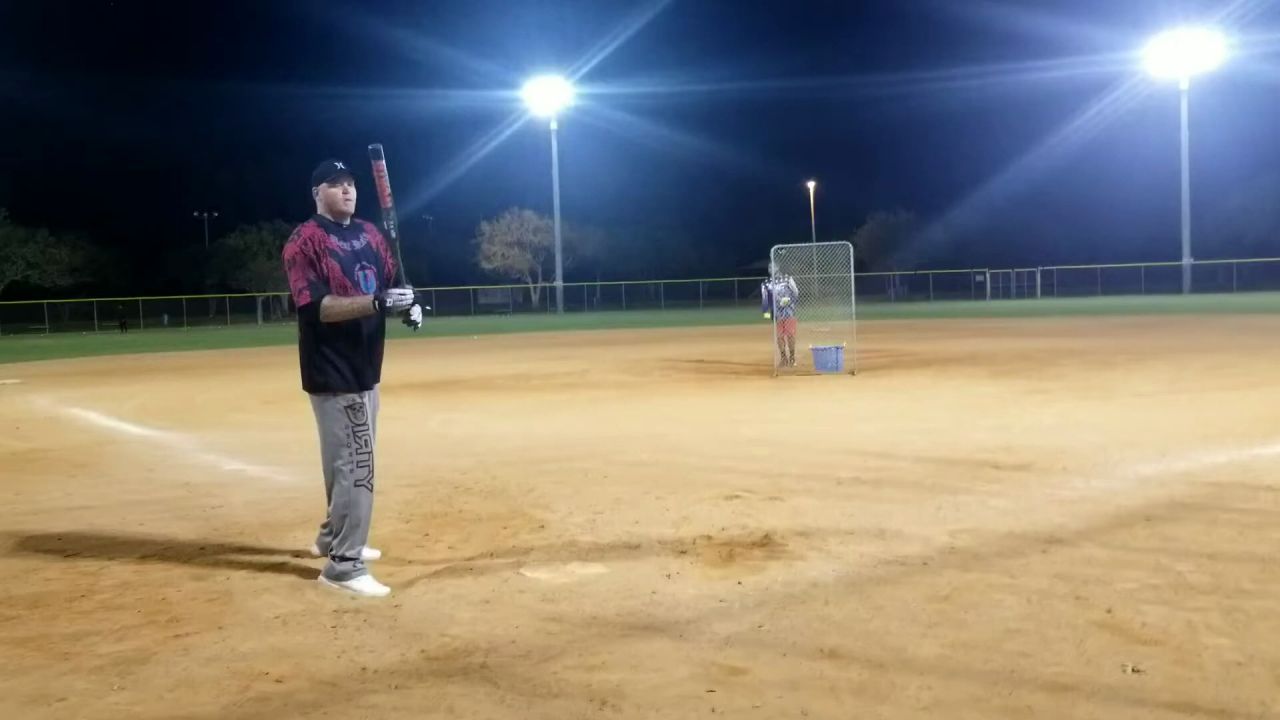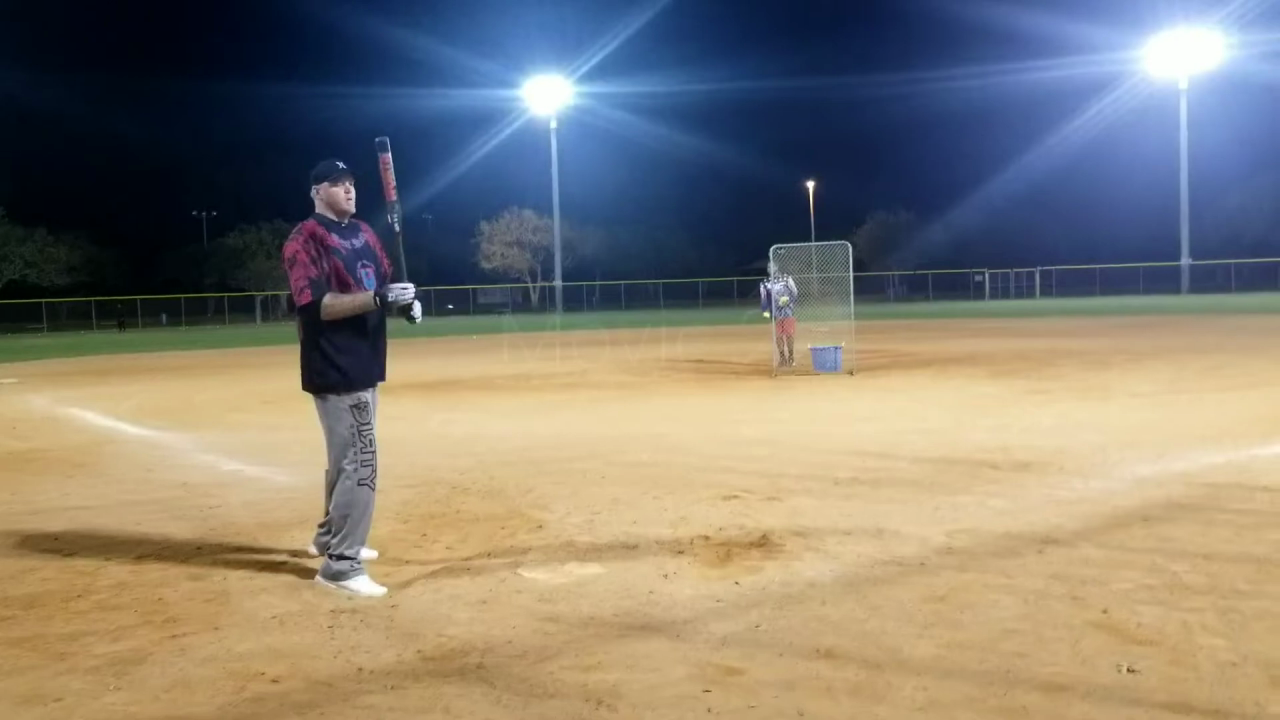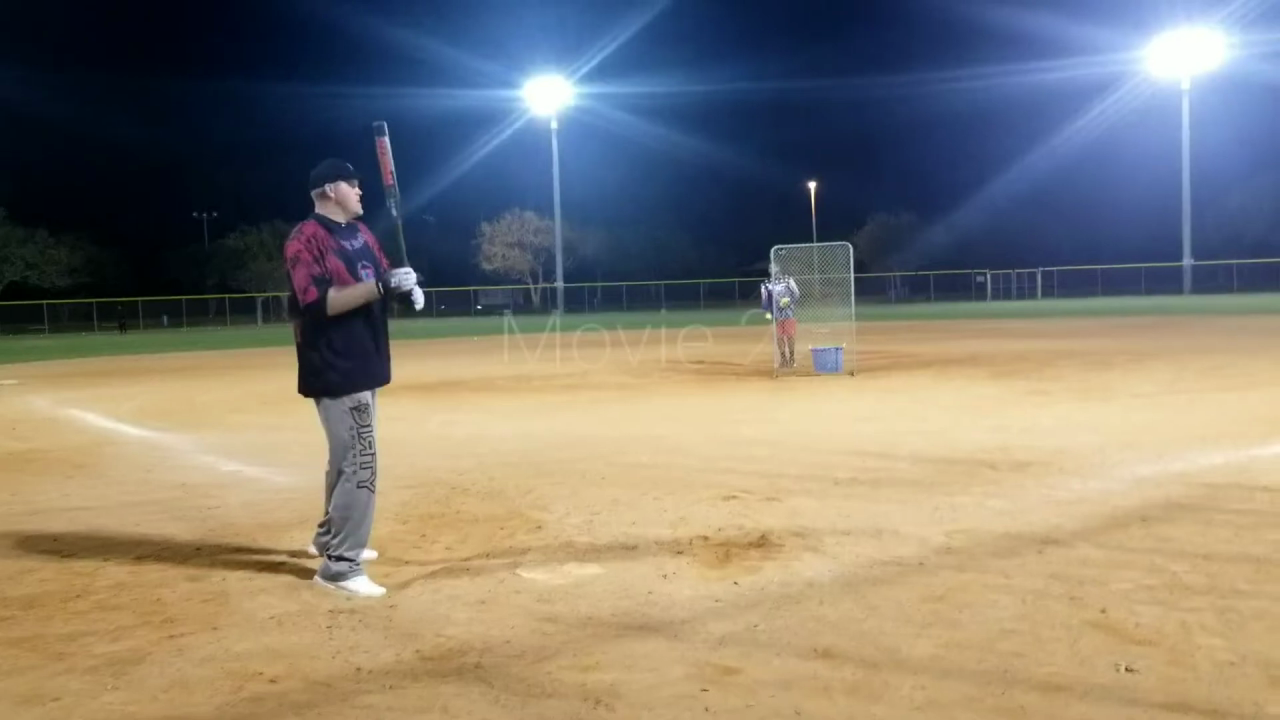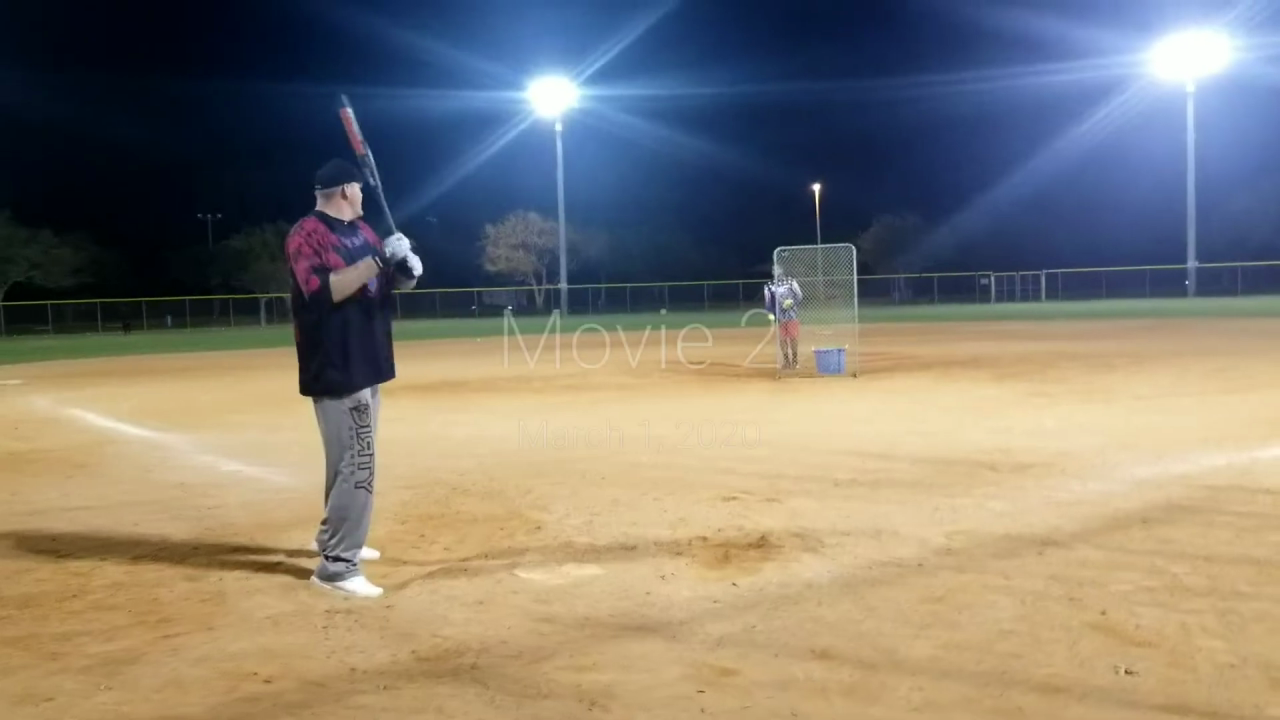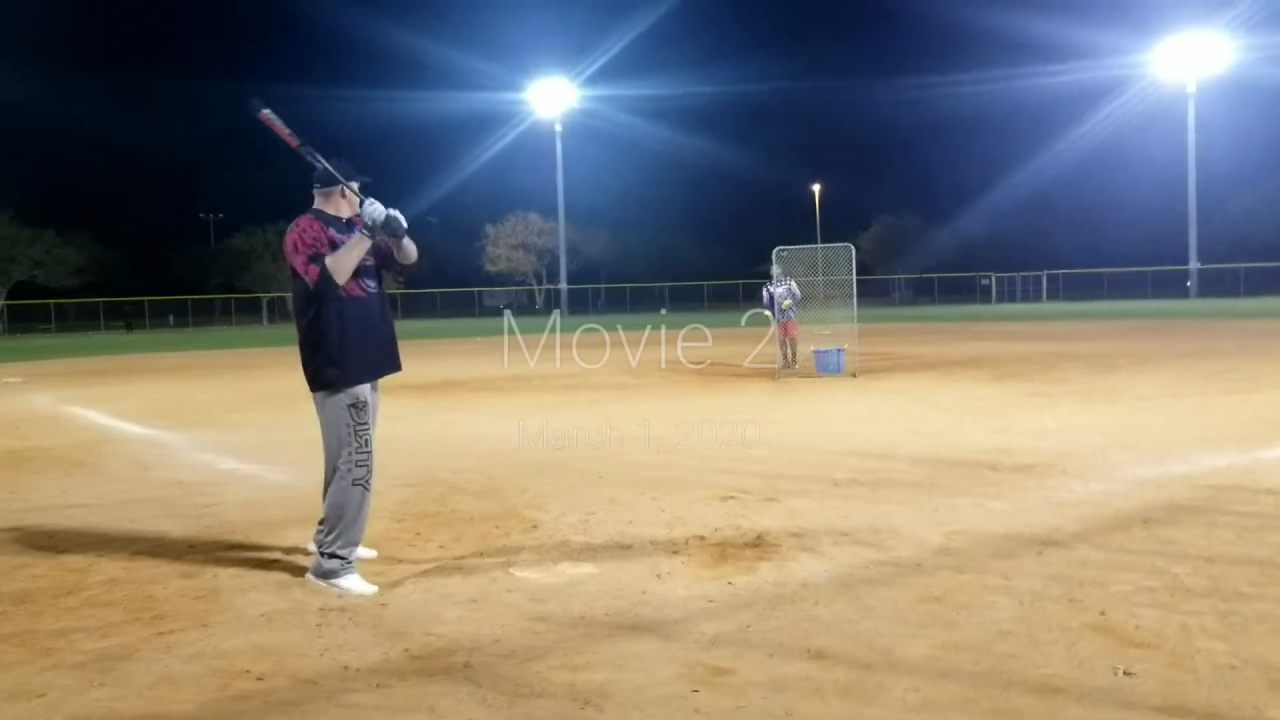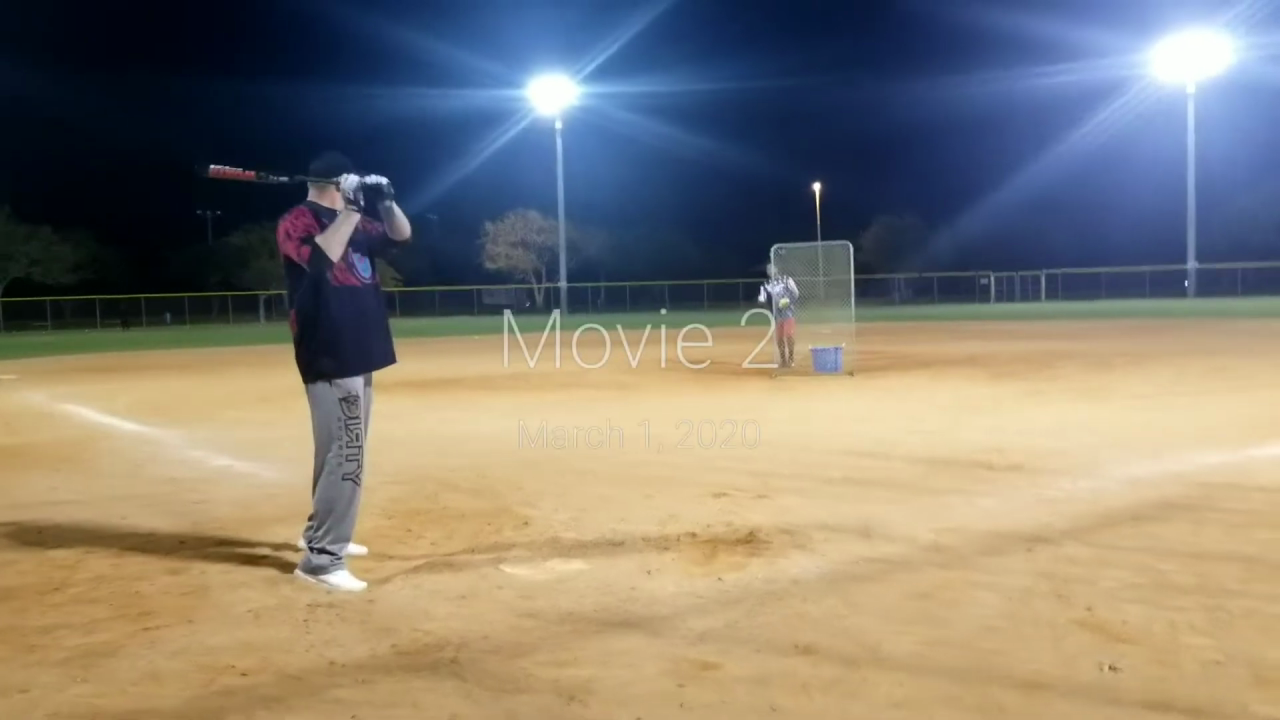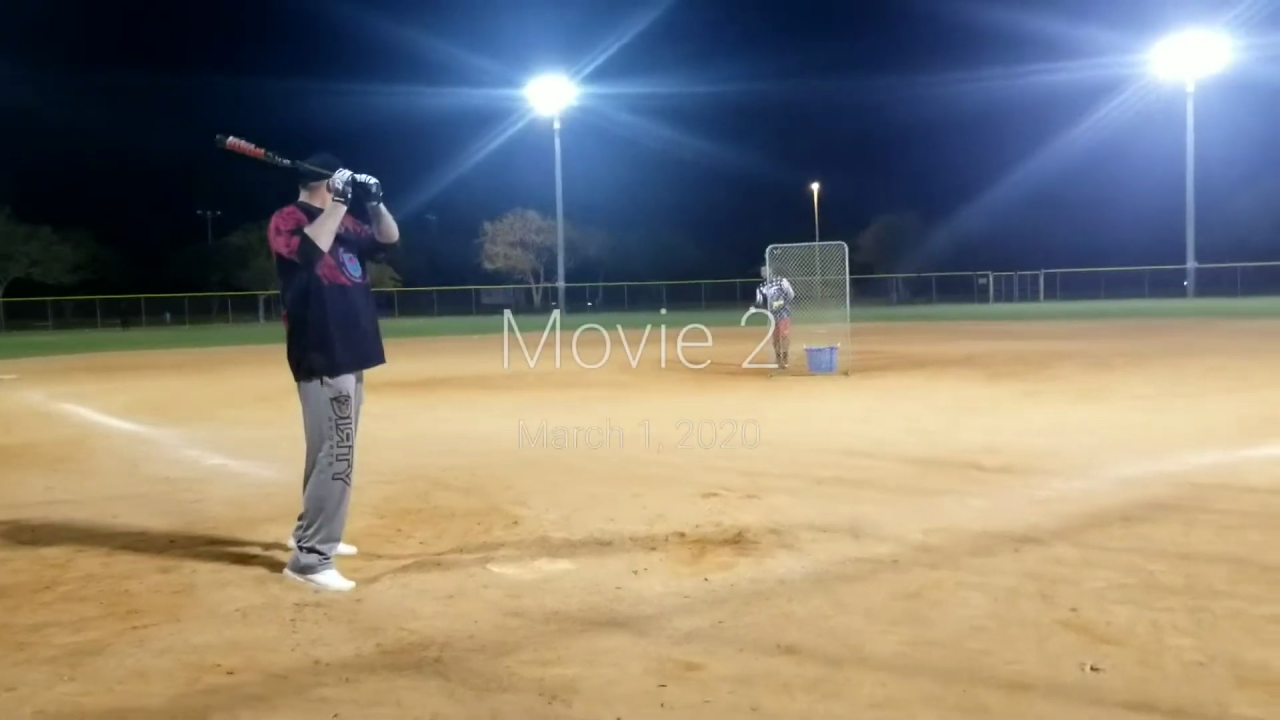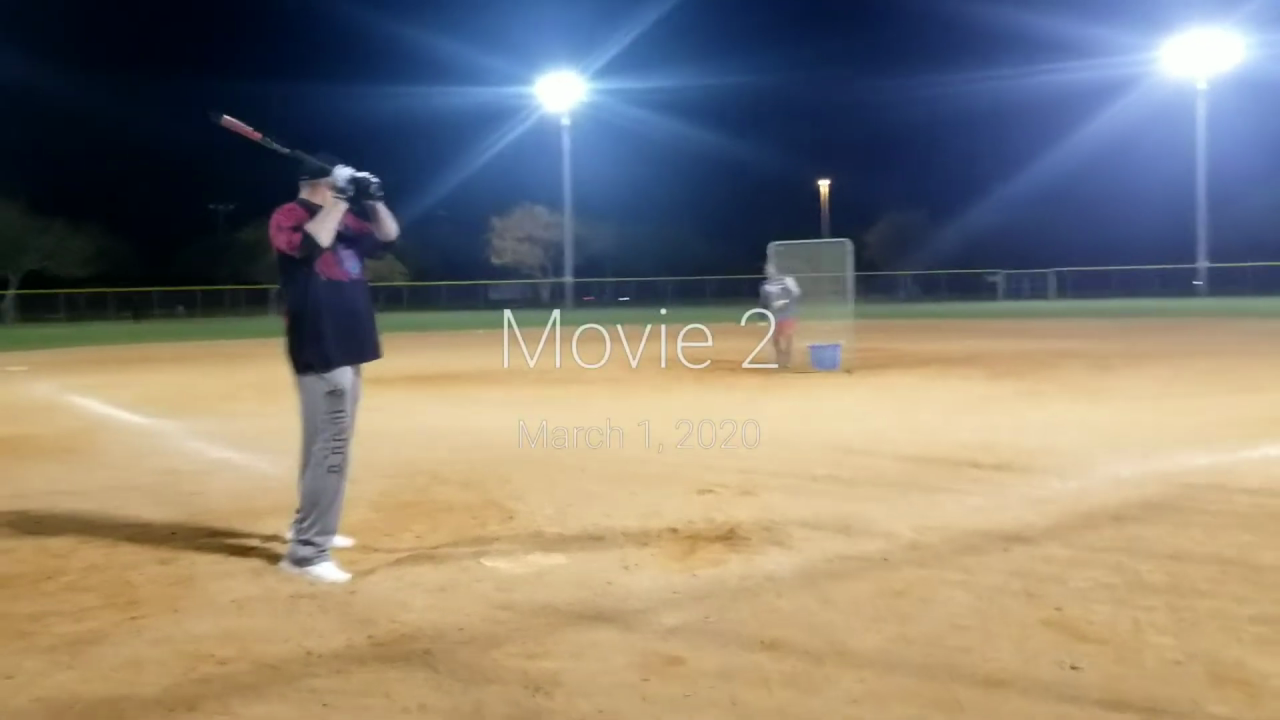
dt=0.2s
person 1, frame 1
left shoulder: (370, 233)
right shoulder: (305, 242)
left elbow: (390, 280)
right elbow: (317, 307)
left wrist: (405, 303)
right wrist: (377, 302)
left hip: (366, 366)
right hip: (333, 372)
left knee: (351, 459)
right knee: (354, 464)
left ankle: (335, 536)
right ankle: (343, 565)
person 1, frame 2
left shoulder: (364, 233)
right shoulder: (305, 240)
left elbow: (383, 281)
right elbow: (317, 306)
left wrist: (403, 298)
right wrist: (378, 298)
left hip: (364, 364)
right hip: (335, 369)
left knee: (347, 458)
right knee: (360, 462)
left ankle: (331, 537)
right ankle: (340, 564)
person 1, frame 3
left shoulder: (361, 234)
right shoulder: (306, 239)
left elbow: (379, 286)
right elbow: (320, 303)
left wrist: (403, 287)
right wrist: (380, 283)
left hip: (364, 364)
right hip: (334, 370)
left knee: (348, 459)
right knee: (360, 464)
left ankle: (331, 536)
right ankle: (340, 566)
person 1, frame 4
left shoulder: (363, 232)
right shoulder: (307, 234)
left elbow: (394, 283)
right elbow: (326, 291)
left wrist: (405, 264)
right wrist: (379, 256)
left hip: (367, 363)
right hip: (335, 368)
left knee: (351, 460)
right knee: (356, 464)
left ankle: (334, 536)
right ankle: (337, 565)
person 1, frame 5
left shoulder: (358, 230)
right shoulder: (304, 230)
left elbow: (406, 258)
right elbow: (327, 278)
left wrist: (396, 228)
right wrist: (366, 231)
left hip: (366, 359)
right hip: (336, 364)
left knee: (350, 457)
right knee: (354, 461)
left ankle: (332, 537)
right ankle: (332, 562)
person 1, frame 6
left shoulder: (352, 221)
right shoulder: (297, 220)
left elbow: (400, 235)
right elbow: (320, 257)
left wrist: (383, 199)
right wrist: (352, 207)
left hip: (359, 352)
right hip: (330, 357)
left knee: (341, 452)
right knee: (344, 455)
left ankle: (322, 532)
right ankle: (321, 559)
person 1, frame 7
left shoulder: (343, 223)
right shoulder: (288, 219)
left elbow: (388, 239)
right elbow: (309, 249)
left wrist: (372, 200)
right wrist: (339, 201)
left hip: (350, 351)
right hip: (321, 356)
left knee: (333, 450)
right knee: (334, 455)
left ankle: (312, 532)
right ankle: (310, 557)
person 1, frame 8
left shoulder: (343, 219)
right shoulder: (289, 216)
left elbow: (387, 236)
right elbow: (310, 244)
left wrist: (372, 199)
right wrist: (338, 199)
left hip: (348, 347)
right hip: (319, 351)
left knee: (332, 444)
right knee: (328, 447)
left ankle: (311, 525)
right ankle: (306, 549)
